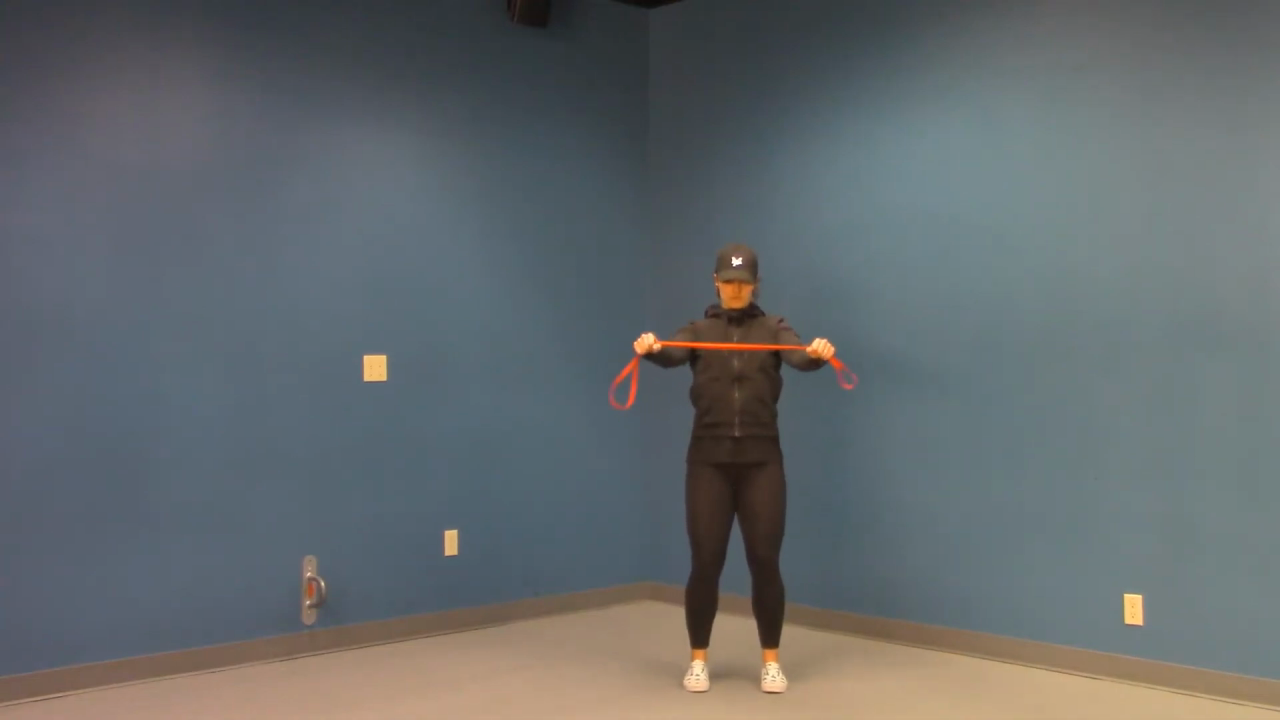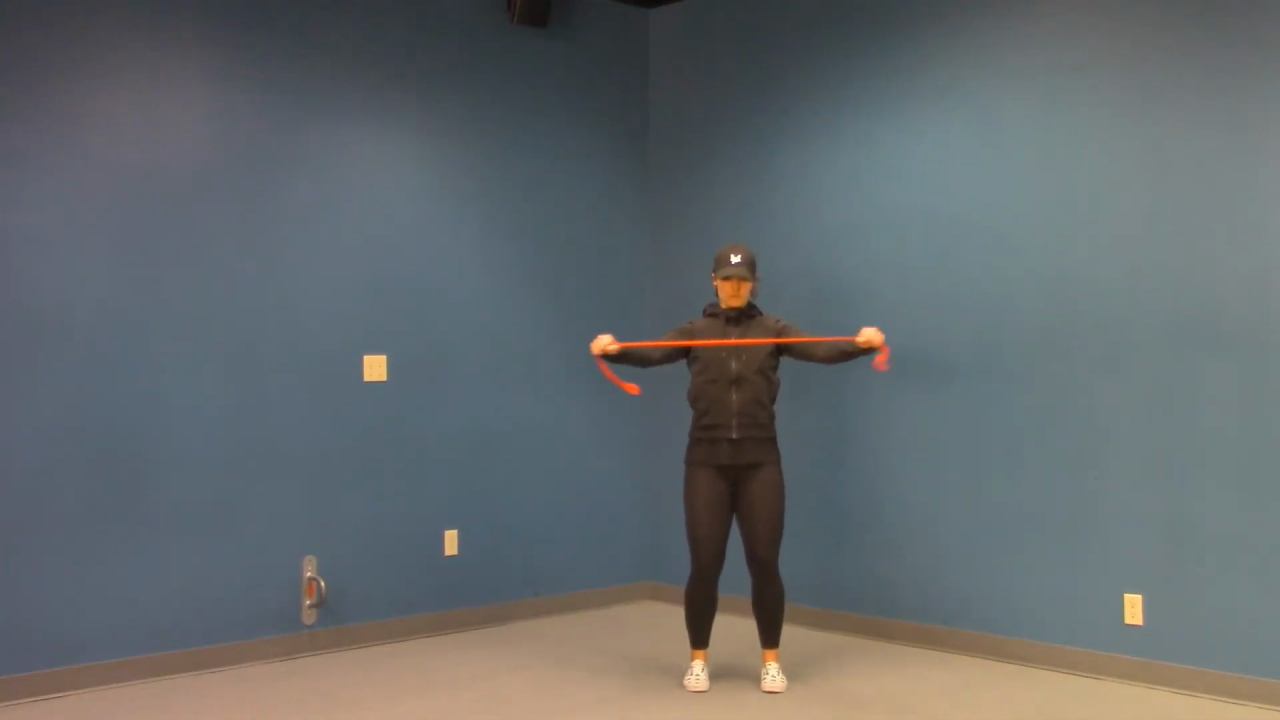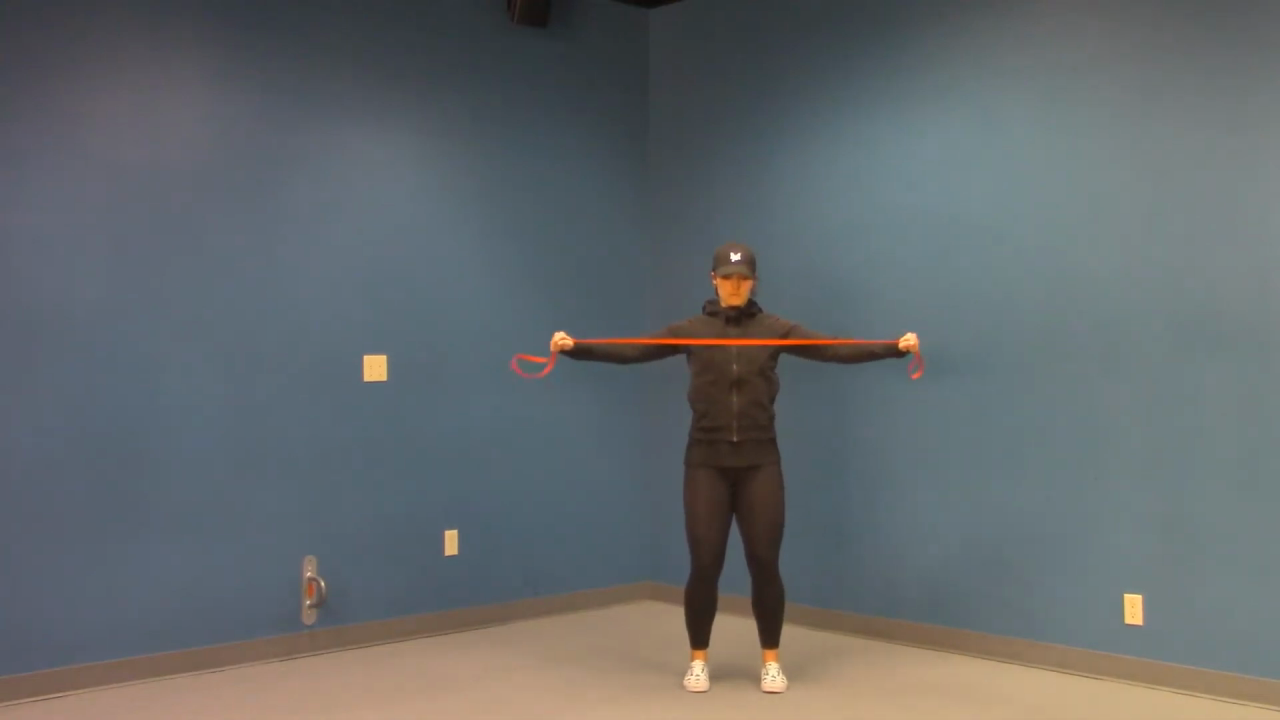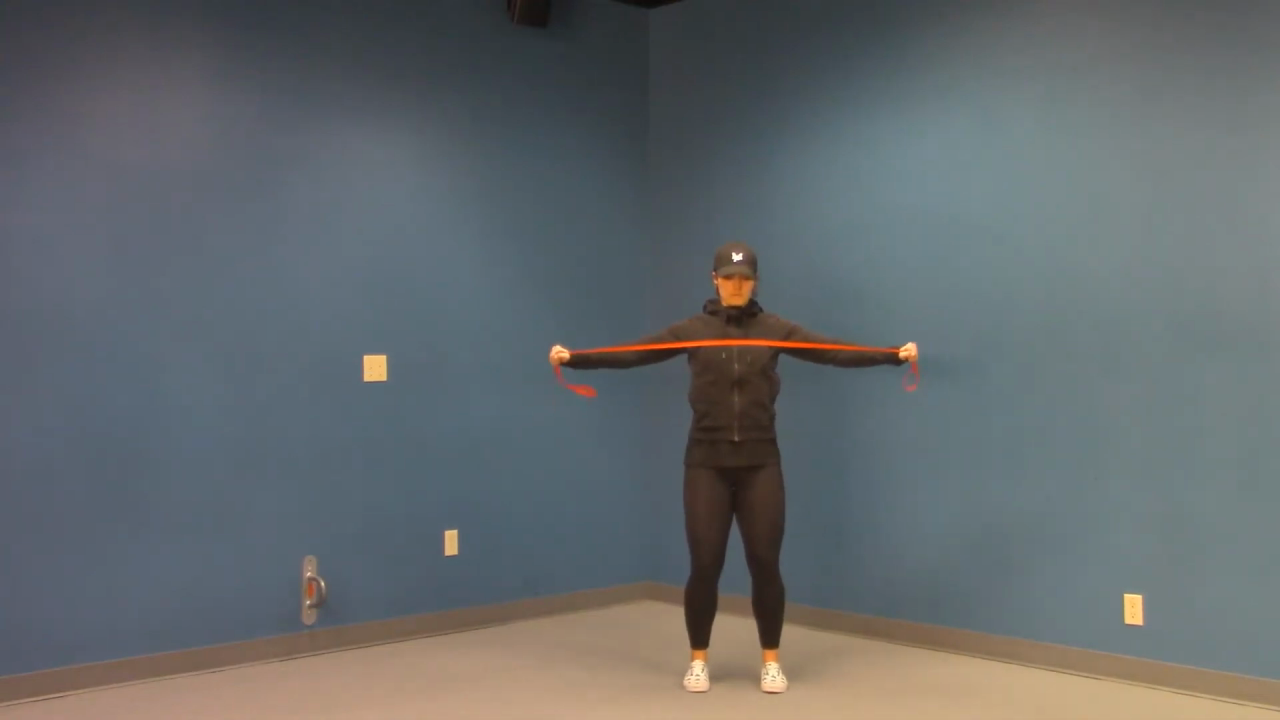
dt=0.4s
person 1, frame 1
left shoulder: (773, 328)
right shoulder: (698, 330)
left elbow: (797, 356)
right elbow: (672, 355)
left wrist: (819, 354)
right wrist: (649, 349)
left hip: (761, 459)
right hip: (709, 459)
left knee: (765, 562)
right knee: (706, 563)
left ankle: (771, 660)
right ankle: (699, 659)
person 1, frame 2
left shoulder: (772, 329)
right shoulder: (694, 331)
left elbow: (818, 350)
right elbow: (653, 354)
left wrist: (861, 344)
right wrist: (612, 351)
left hip: (759, 460)
right hip: (706, 460)
left knee: (764, 563)
right knee: (705, 564)
left ankle: (770, 660)
right ankle: (698, 659)
person 1, frame 3
left shoulder: (775, 329)
right shoulder: (692, 330)
left elbow: (834, 349)
right elbow: (634, 350)
left wrist: (894, 348)
right wrist: (575, 348)
left hip: (760, 461)
right hip: (706, 461)
left knee: (764, 563)
right knee: (704, 564)
left ankle: (770, 660)
right ankle: (698, 660)
person 1, frame 4
left shoulder: (775, 329)
right shoulder: (693, 329)
left elbow: (834, 352)
right elbow: (634, 353)
left wrist: (894, 355)
right wrist: (573, 358)
left hip: (760, 461)
right hip: (707, 461)
left knee: (765, 564)
right knee: (705, 565)
left ankle: (771, 660)
right ankle: (698, 660)
